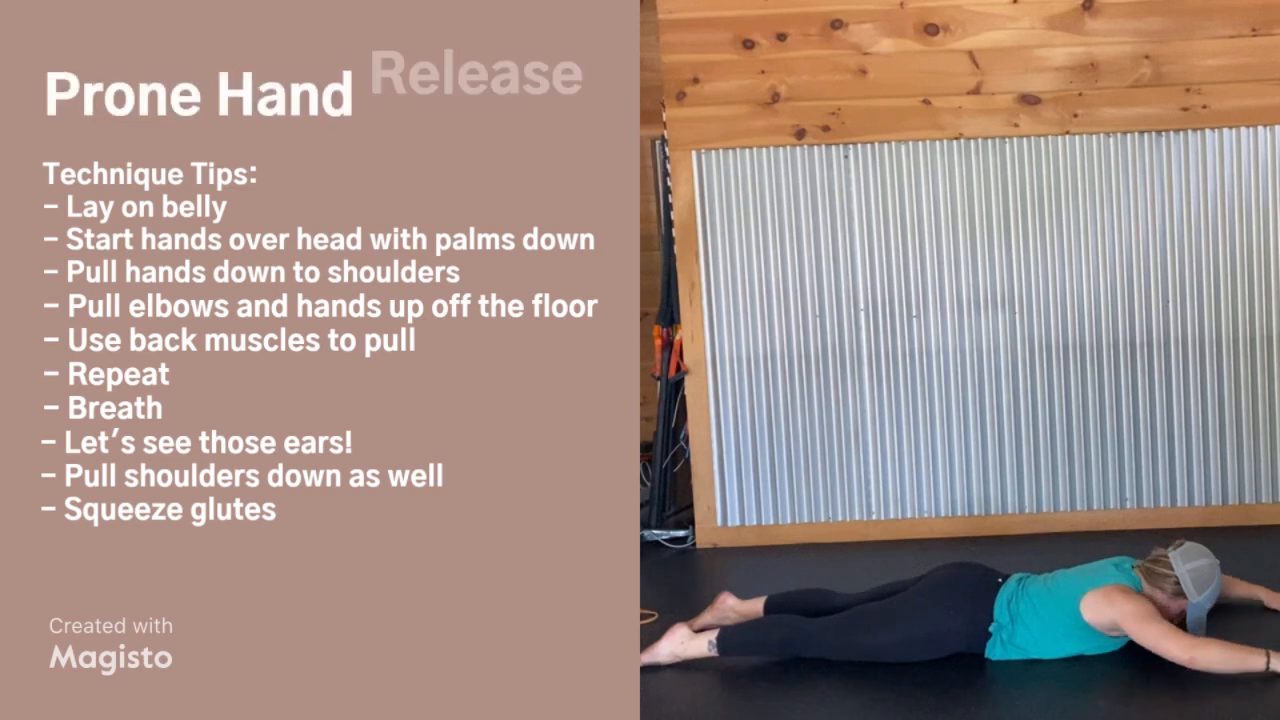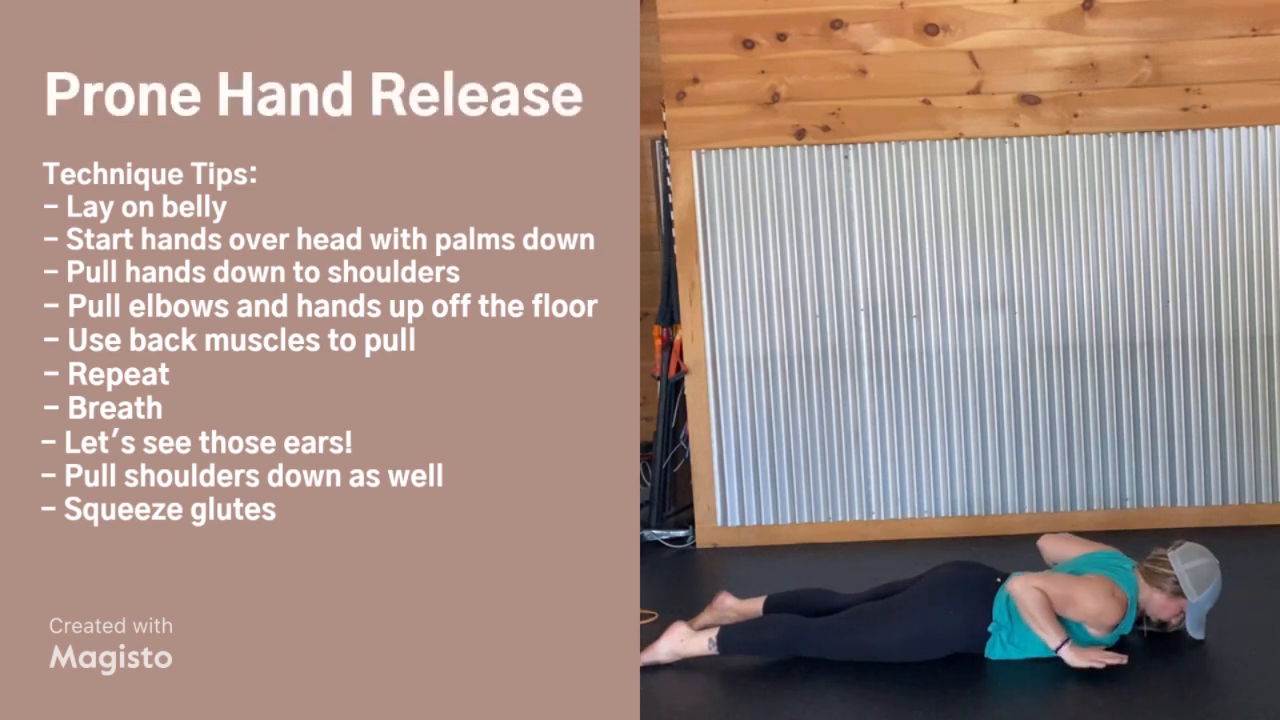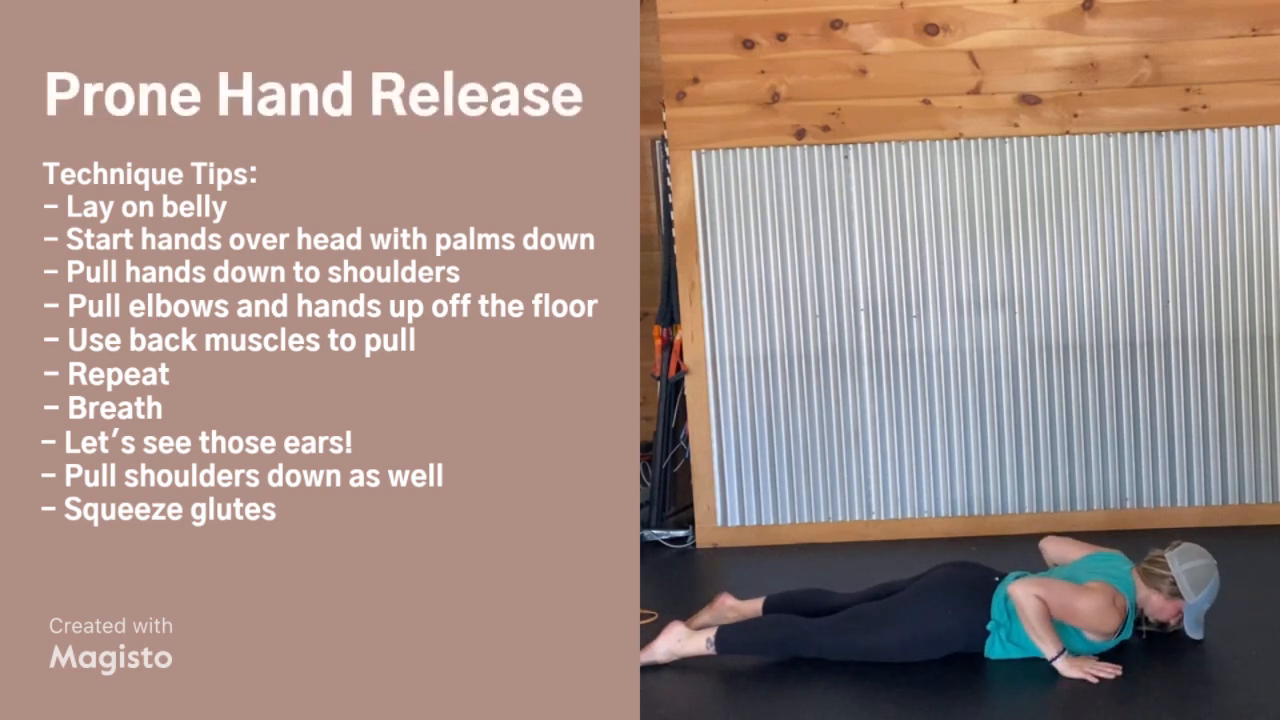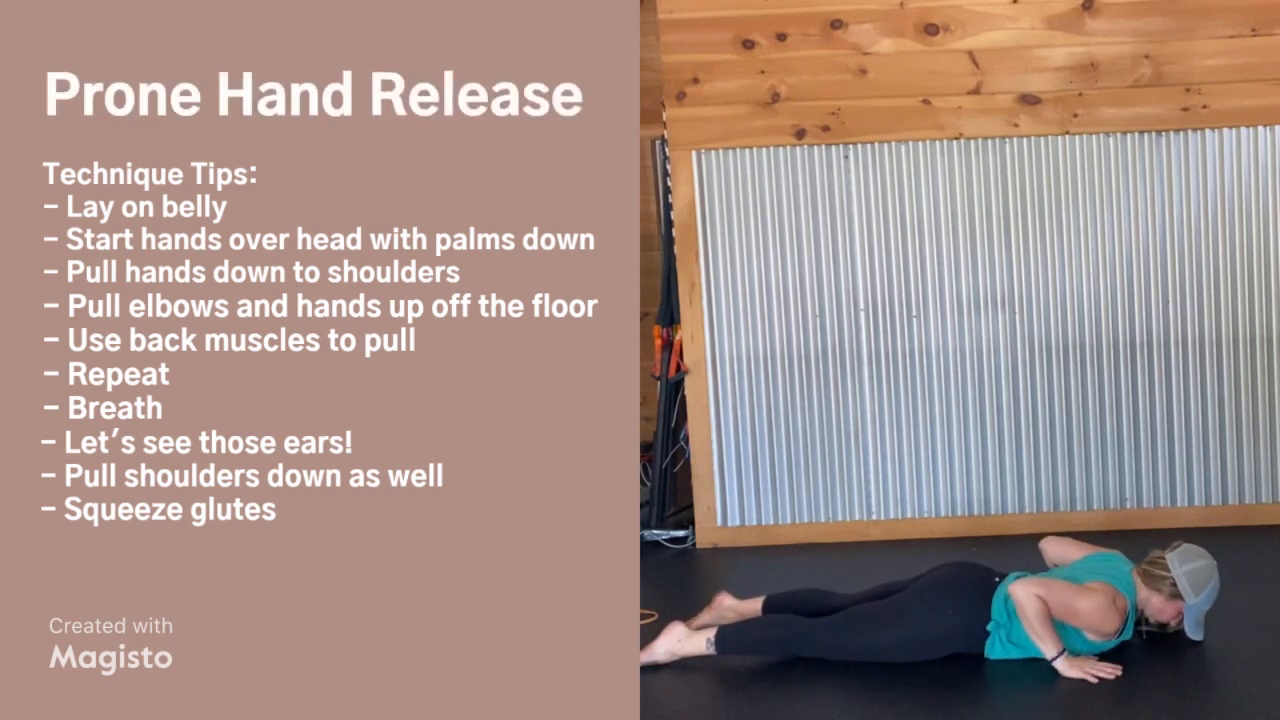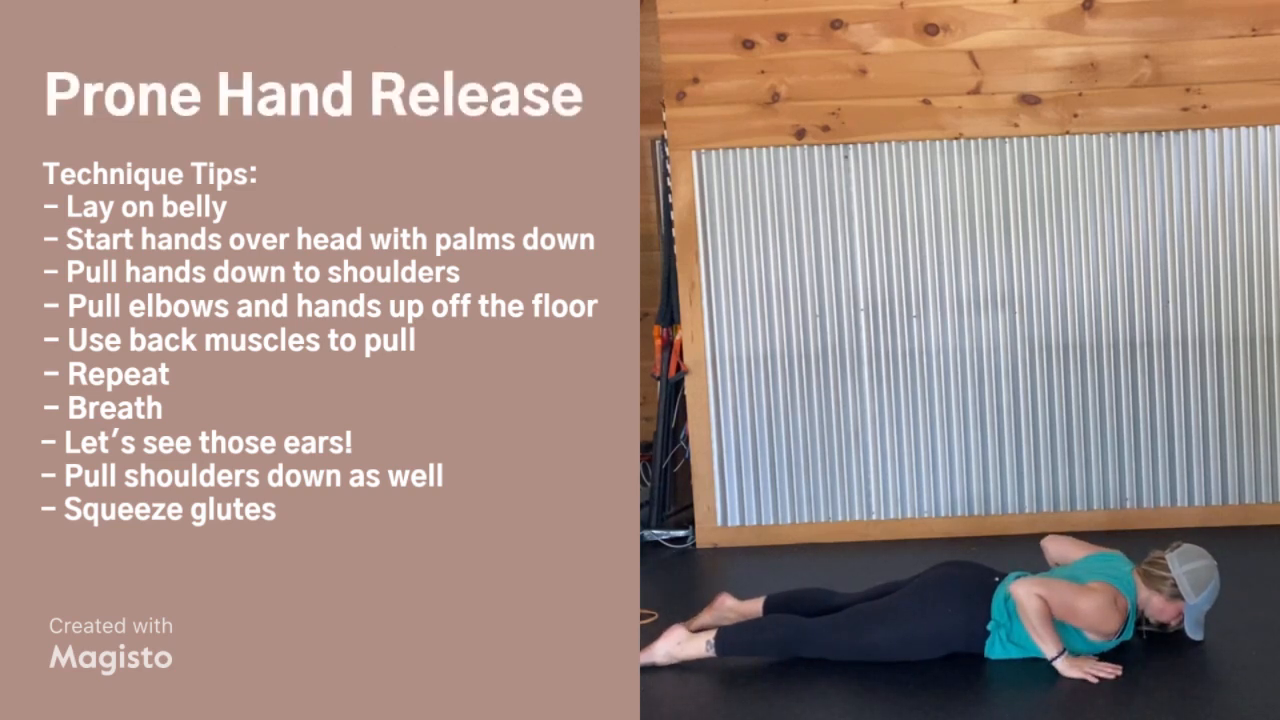
dt=1s
person 1, frame 1
left shoulder: (1136, 568)
right shoulder: (1126, 603)
left elbow: (1198, 585)
right elbow: (1192, 652)
left hip: (972, 588)
right hip: (964, 619)
left knee: (841, 606)
right knee: (820, 639)
left ankle: (737, 607)
right ankle: (690, 644)
person 1, frame 2
left shoulder: (1117, 562)
right shoulder: (1111, 606)
left elbow: (1047, 543)
right elbow: (1024, 587)
right wrist: (1068, 649)
left hip: (967, 586)
right hip: (959, 620)
left knee: (841, 607)
right knee: (818, 640)
left ankle: (737, 606)
right ankle: (689, 642)
person 1, frame 3
left shoulder: (1115, 562)
right shoulder: (1110, 612)
left elbow: (1049, 544)
right elbow: (1025, 591)
right wrist: (1062, 658)
left hip: (966, 586)
right hip: (958, 619)
left knee: (842, 606)
right knee: (817, 638)
left ankle: (736, 606)
right ankle: (687, 641)
person 1, frame 4
left shoulder: (1115, 563)
right shoulder: (1110, 612)
left elbow: (1049, 544)
right elbow: (1026, 591)
right wrist: (1062, 659)
left hip: (966, 586)
right hip: (958, 619)
left knee: (841, 606)
right knee: (819, 639)
left ankle: (735, 606)
right ankle: (688, 641)
person 1, frame 5
left shoulder: (1115, 563)
right shoulder: (1111, 612)
left elbow: (1051, 542)
right elbow: (1027, 592)
right wrist: (1062, 659)
left hip: (965, 585)
right hip: (958, 619)
left knee: (841, 606)
right knee: (821, 639)
left ankle: (736, 607)
right ankle: (688, 644)
